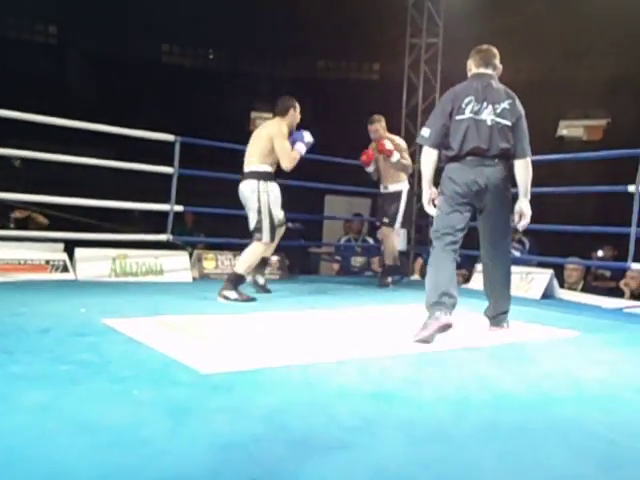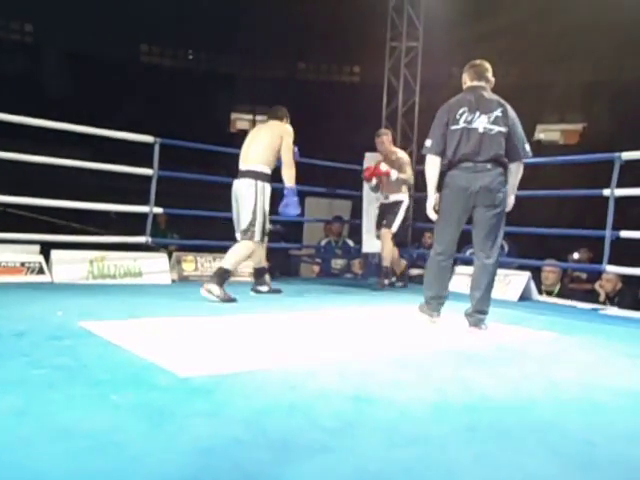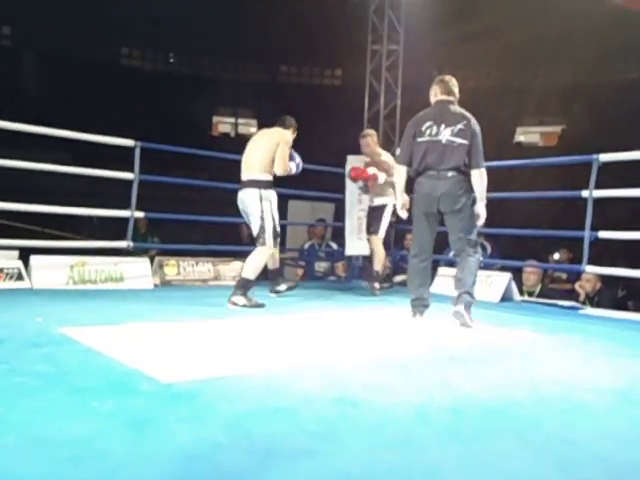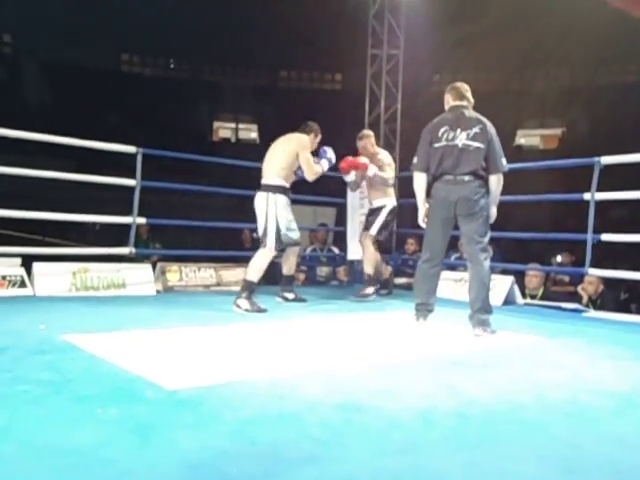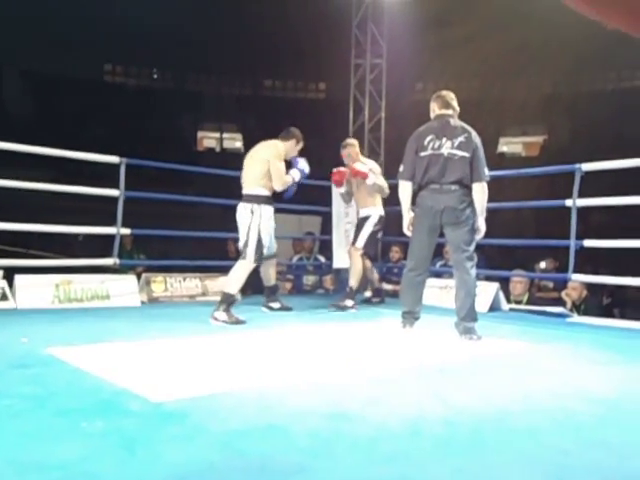
dt=0.5s
person 1, frame 1
left shoulder: (454, 95)
right shoulder: (511, 100)
left elbow: (430, 145)
right elbow: (522, 156)
left wrist: (427, 185)
right wrist: (524, 198)
left hip: (459, 174)
right hip: (496, 176)
left knee: (444, 244)
right knee: (496, 250)
left ankle: (440, 308)
right ankle: (498, 316)
person 1, frame 2
left shoulder: (450, 107)
right shoulder: (504, 109)
left elbow: (433, 155)
right elbow: (517, 159)
left wrist: (431, 192)
right wrist: (511, 191)
left hip: (458, 179)
right hip: (492, 180)
left knee: (443, 246)
right knee: (486, 252)
left ankle: (433, 305)
right ankle: (477, 317)
person 1, frame 3
left shoulder: (418, 120)
right shoulder: (468, 121)
left elbow: (402, 163)
right elbow: (477, 167)
left wrist: (400, 194)
right wrist: (481, 201)
left hip: (425, 186)
right hip: (457, 187)
left knee: (421, 249)
right knee: (467, 248)
left ankle: (418, 307)
right ankle: (463, 301)
person 1, frame 4
left shoulder: (434, 126)
right shoulder: (484, 126)
left elbow: (420, 170)
right elbow: (496, 172)
left wrist: (421, 203)
right wrist: (493, 203)
left hip: (441, 192)
right hip: (473, 192)
left knee: (431, 254)
right knee: (478, 256)
left ankle: (422, 312)
right ankle: (480, 320)
person 1, frame 5
left shoulder: (420, 135)
right shoulder: (469, 135)
left elbow: (406, 179)
right elbow: (479, 181)
left wrist: (406, 211)
right wrist: (480, 215)
left hip: (427, 201)
right hip: (459, 202)
left knee: (416, 263)
right knee: (464, 264)
left ankle: (408, 319)
right ankle: (467, 326)
person 2, frame 1
left shoulder: (269, 126)
right shoulder: (280, 128)
right elbow: (287, 164)
left wrist: (290, 145)
right wrist: (301, 146)
left hip: (251, 184)
right hip: (260, 184)
left knee: (278, 226)
right knee: (264, 240)
left ankle: (258, 272)
right ankle: (229, 288)
person 2, frame 2
left shoulder: (258, 129)
right shoulder: (285, 128)
right elbow: (288, 160)
right wrist: (291, 190)
left hip: (241, 182)
right hip: (255, 184)
left knee: (257, 236)
right knee: (252, 240)
left ankle: (261, 281)
right ankle: (214, 283)
person 2, frame 3
left shoulder: (262, 134)
right shoulder: (284, 135)
right elbow: (279, 169)
left wrist: (285, 160)
right wrist: (293, 167)
left hip: (246, 192)
right hip: (260, 192)
left knee: (272, 238)
right knee: (266, 244)
left ankle: (277, 282)
right ankle: (238, 293)
person 2, frame 4
left shoulder: (289, 141)
right shoulder: (301, 140)
right elbow: (311, 175)
left wrist: (306, 167)
right wrist: (325, 163)
left hip: (280, 198)
right hip: (272, 196)
left knee: (293, 242)
right knee: (269, 248)
left ankle: (286, 290)
right ankle: (243, 298)
person 2, frame 5
left shoulder: (266, 147)
right shoulder: (276, 148)
right elbow: (279, 184)
right wrist: (296, 174)
left hip: (258, 207)
right hip: (256, 207)
left knee: (269, 254)
right knee: (249, 259)
left ankle: (271, 300)
right ankle: (221, 310)
person 3, frame 1
left shoulder: (397, 143)
right shoulder: (373, 147)
left elbow: (408, 169)
left wrist: (392, 154)
right wrist: (368, 164)
left hip: (399, 191)
right hip: (384, 192)
left knee: (388, 232)
right knee: (382, 235)
left ankle: (387, 273)
right ankle: (395, 268)
person 3, frame 2
left shoulder: (401, 157)
right shoulder: (380, 161)
left elbow: (409, 180)
right elbow: (376, 189)
left wrist: (391, 173)
right wrist: (370, 180)
left hip: (399, 201)
right hip: (385, 203)
left knee: (385, 234)
right knee: (387, 240)
left ankle: (384, 275)
right ankle: (402, 275)
person 3, frame 3
left shoulder: (386, 159)
right shoulder: (367, 162)
left wrist: (379, 176)
right wrist: (358, 179)
left hip: (385, 205)
right hip: (373, 205)
left knee: (376, 240)
right knee: (374, 243)
left ankle: (376, 280)
right ankle: (385, 278)
person 3, frame 4
left shoulder: (384, 158)
right shoulder: (365, 161)
left elbow: (390, 182)
right elbow: (354, 187)
left wrist: (370, 168)
right wrist: (347, 173)
left hip: (386, 206)
right hip: (374, 207)
left knee: (365, 238)
right knee: (369, 244)
left ankle: (369, 284)
right ankle: (385, 284)
person 3, frame 5
left shoulder: (370, 166)
right shoulder: (351, 172)
left elbow: (385, 191)
right elbow: (348, 199)
left wrist: (366, 176)
right wrist: (339, 185)
left hip: (373, 216)
right hip: (363, 217)
left knee: (355, 251)
right knee: (364, 256)
left ankle: (350, 298)
right ankle: (377, 293)
